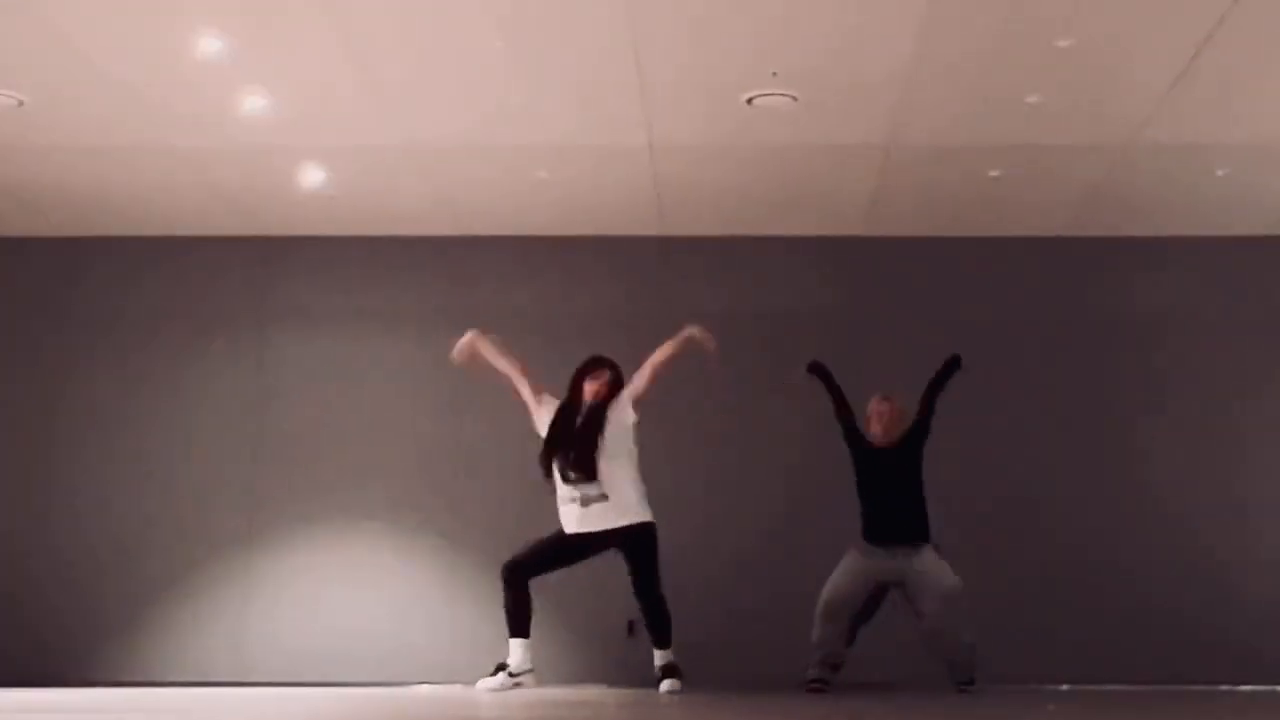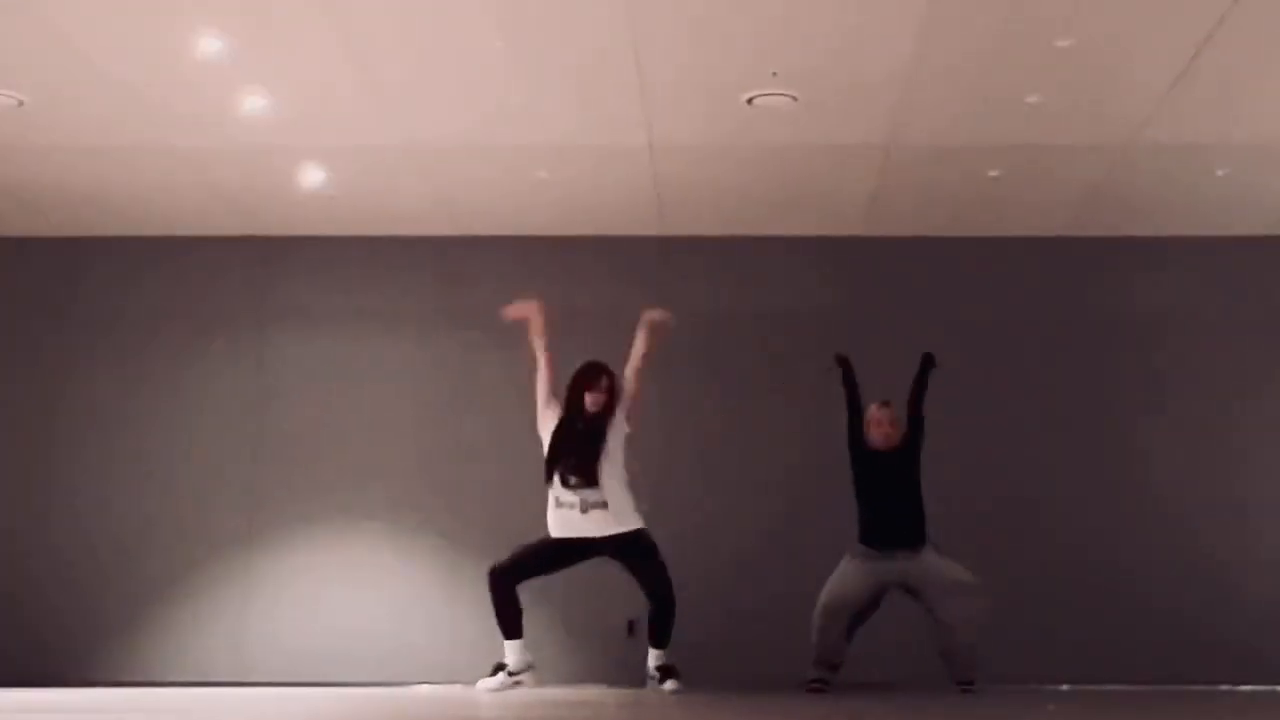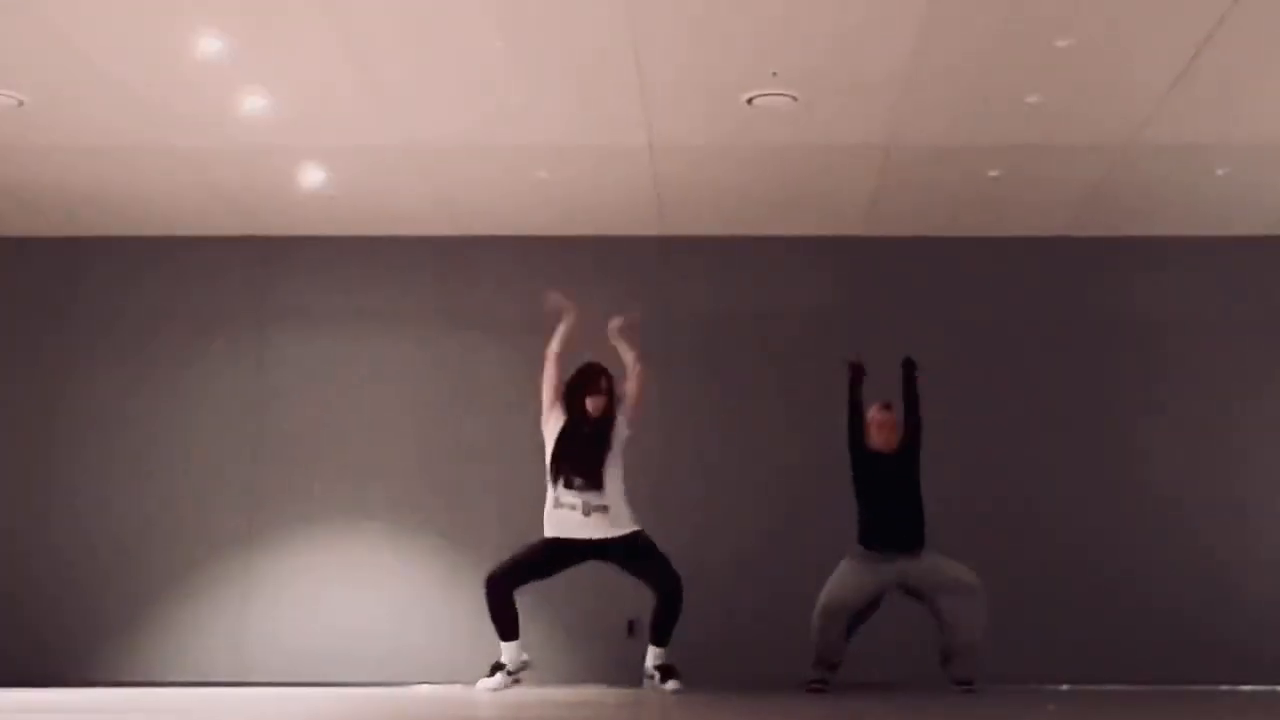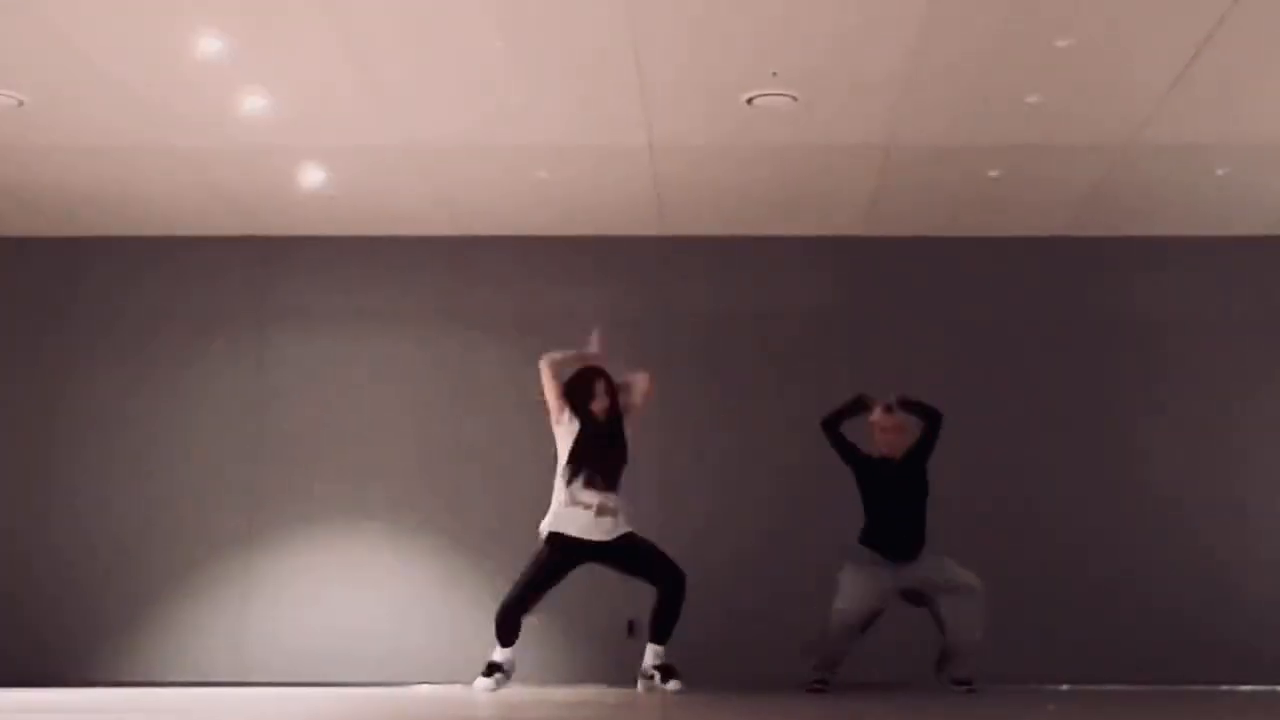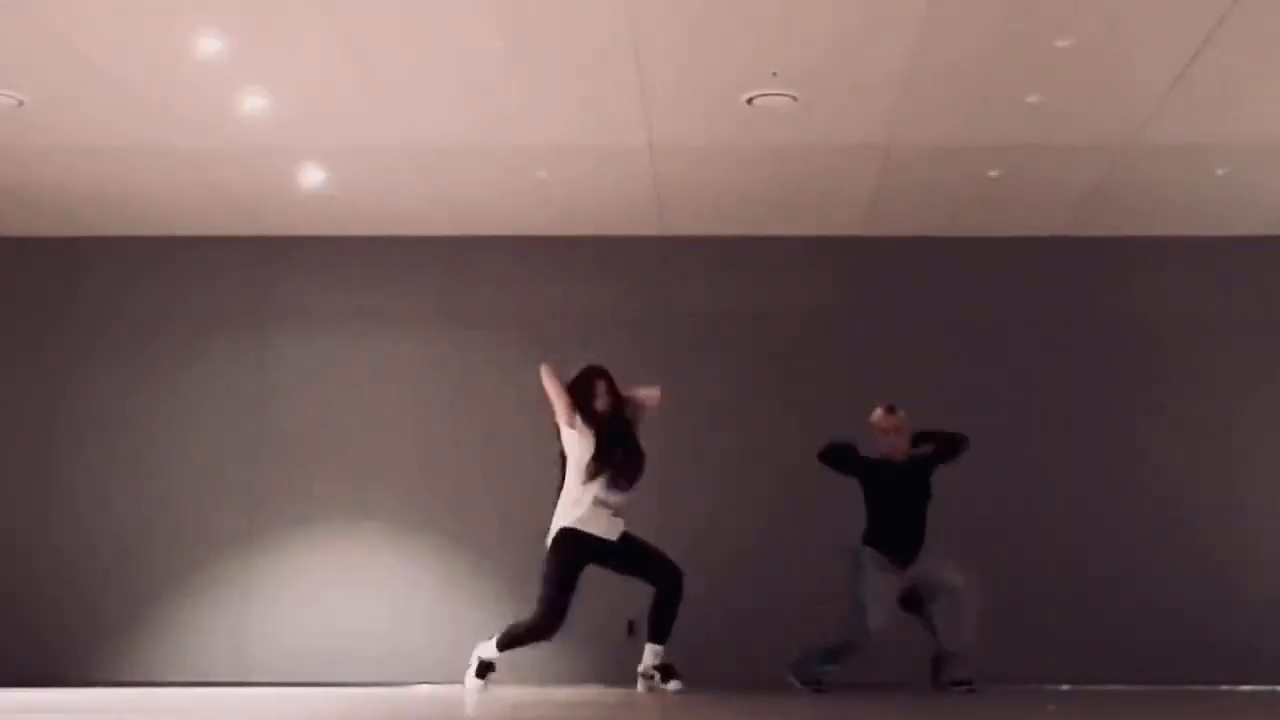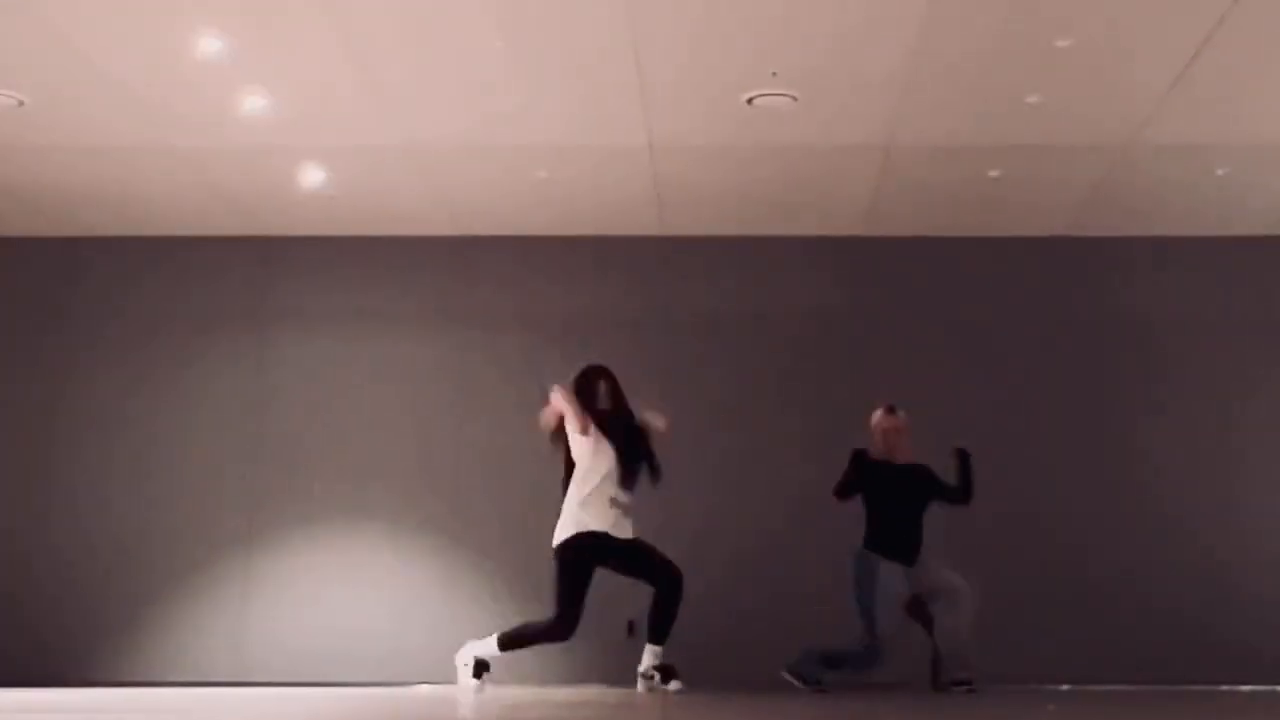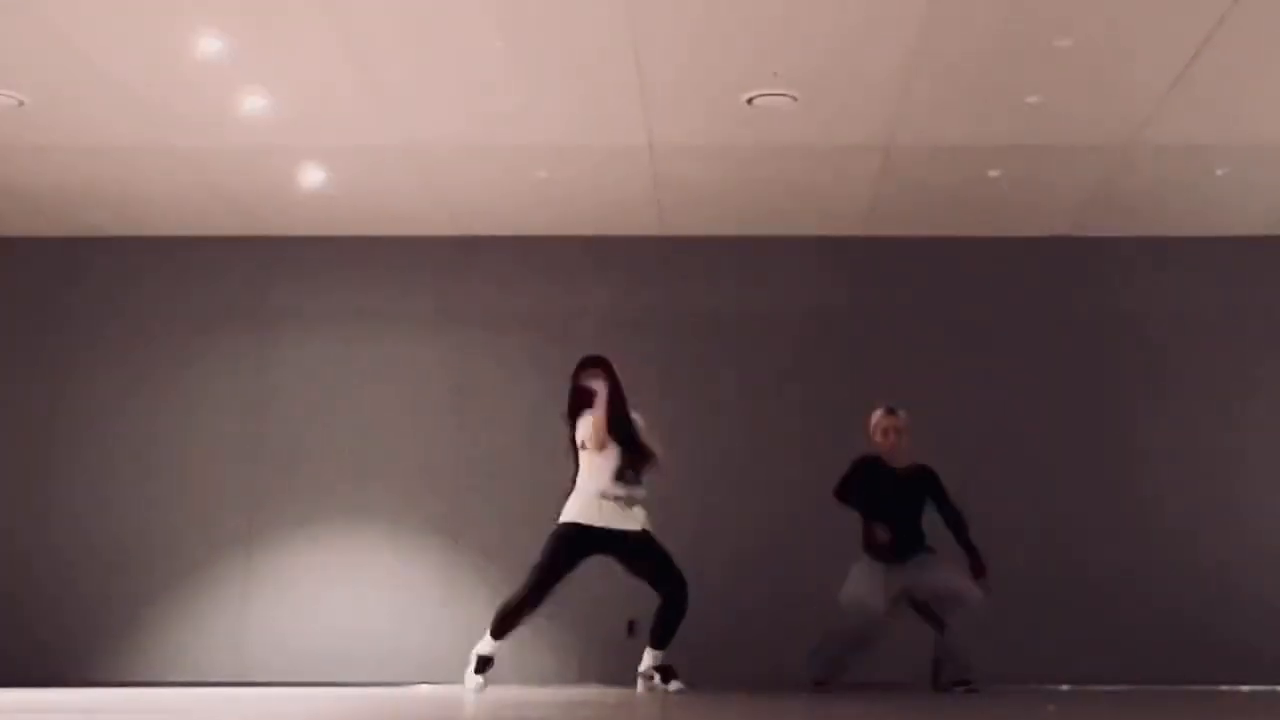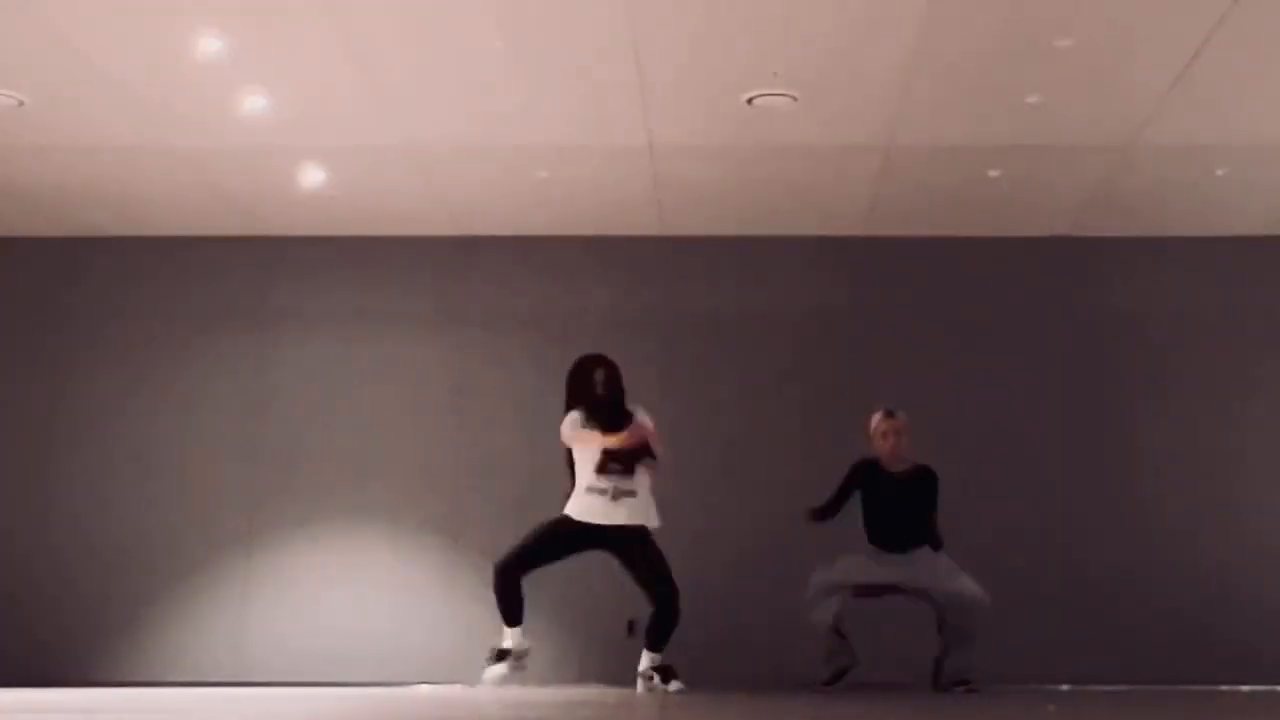
dt=0.1s
person 1, frame 1
left shoulder: (618, 411)
right shoulder: (554, 414)
left elbow: (650, 368)
right elbow: (517, 375)
left wrist: (685, 336)
right wrist: (480, 342)
left hip: (628, 520)
right hip: (579, 527)
left knee: (647, 589)
right knee: (514, 570)
left ankle: (665, 664)
right ankle: (519, 665)
person 1, frame 2
left shoulder: (614, 423)
right shoulder: (554, 421)
left elbow: (634, 369)
right elbow: (543, 366)
left wrist: (645, 326)
right wrist: (535, 320)
left hip: (621, 530)
right hip: (567, 534)
left knee: (660, 590)
right knee: (500, 576)
left ankle: (657, 663)
right ankle: (516, 664)
person 1, frame 3
left shoulder: (615, 426)
right shoulder: (557, 423)
left elbow: (635, 373)
right elbow: (552, 360)
left wrist: (617, 337)
right wrist: (567, 321)
left hip: (617, 532)
right hip: (564, 535)
left knee: (670, 586)
right knee: (498, 582)
left ankle: (656, 662)
right ankle: (512, 662)
person 1, frame 4
left shoulder: (615, 427)
right shoulder: (566, 423)
left elbow: (642, 383)
right elbow: (548, 365)
left wrist: (604, 375)
right wrist: (582, 358)
left hip: (613, 533)
right hip: (566, 532)
left knee: (673, 579)
right knee: (518, 602)
left ankle: (652, 666)
right ankle: (501, 660)
person 1, frame 5
left shoulder: (621, 426)
right shoulder: (574, 424)
left elbow: (652, 397)
right elbow: (547, 374)
left wrist: (615, 396)
right wrist: (584, 385)
left hip: (610, 534)
right hip: (573, 532)
left knee: (671, 579)
right knee: (548, 619)
left ankle: (651, 666)
right ankle: (487, 654)
person 1, frame 6
left shoulder: (626, 427)
right shoulder: (583, 428)
right elbow: (559, 395)
left hip: (616, 535)
right hip: (580, 532)
left knee: (671, 581)
right knee: (563, 625)
left ankle: (651, 667)
right ankle: (479, 653)
person 1, frame 7
left shoulder: (629, 423)
right shoulder: (587, 420)
right elbow: (597, 440)
right wrist: (599, 394)
left hip: (628, 527)
right hip: (582, 523)
left knee: (676, 588)
right knee: (533, 591)
left ankle: (651, 667)
right ankle: (486, 649)
person 1, frame 8
left shoulder: (635, 417)
right shoulder: (577, 421)
right elbow: (602, 442)
left hip: (630, 526)
right hip: (581, 518)
left knee: (667, 598)
right knee: (507, 569)
left ankle: (651, 669)
right ankle: (512, 647)
person 2, frame 1
left shoulder: (911, 446)
right shoulder: (862, 452)
left elbow: (927, 408)
right elbow: (844, 414)
left wrist: (947, 371)
right wrist: (825, 377)
left hip: (915, 551)
right hip: (871, 551)
left knee: (946, 592)
right knee: (833, 601)
left ankle: (962, 670)
right ankle: (822, 670)
person 2, frame 2
left shoulder: (909, 453)
right shoulder: (862, 457)
left elbow: (917, 412)
right elbow: (853, 416)
left wrist: (924, 372)
right wrist: (847, 375)
left hip: (917, 556)
right hip: (870, 556)
left knee: (961, 586)
right knee: (831, 603)
left ankle: (961, 670)
right ankle: (823, 670)
person 2, frame 3
left shoulder: (908, 455)
right shoulder: (862, 459)
left elbow: (914, 415)
right elbow: (854, 418)
left wrist: (909, 376)
right wrist: (855, 381)
left hip: (916, 558)
right hip: (869, 557)
left knee: (967, 588)
right knee: (831, 604)
left ankle: (960, 669)
right ankle: (823, 670)
person 2, frame 4
left shoulder: (916, 459)
right shoulder: (866, 465)
left elbow: (934, 419)
right elbow: (829, 426)
left wrist: (909, 402)
right wrist: (856, 407)
left hip: (916, 560)
right hip: (874, 559)
left knee: (968, 589)
right knee: (846, 615)
left ankle: (956, 670)
right ankle: (821, 673)
person 2, frame 5
left shoulder: (920, 465)
right shoulder: (869, 467)
left elbow: (958, 443)
right elbow: (826, 456)
left wrist: (925, 438)
left hip: (911, 563)
right hip: (876, 561)
right knee: (866, 627)
left ankle: (951, 672)
right ankle: (808, 671)
person 2, frame 6
left shoulder: (920, 473)
right shoulder: (867, 464)
left elbow: (961, 496)
right elbow: (842, 492)
left wrist: (964, 464)
left hip: (910, 564)
right hip: (877, 562)
left knee: (956, 594)
right knee: (877, 640)
left ankle: (950, 673)
right ankle: (806, 668)
person 2, frame 7
left shoulder: (924, 475)
right shoulder: (868, 466)
left elbow: (950, 515)
right elbow: (842, 493)
left wrist: (972, 553)
right wrist: (872, 520)
left hip: (916, 560)
right hip: (877, 563)
left knee: (966, 597)
right knee: (862, 609)
left ankle: (950, 674)
right ankle: (822, 670)
person 2, frame 8
left shoulder: (924, 476)
right shoulder: (865, 470)
left elbow: (929, 518)
right elbow: (834, 505)
left wrist: (937, 549)
right wrist: (819, 512)
left hip: (920, 556)
right hip: (877, 559)
left knee: (971, 600)
right knee: (823, 584)
left ankle: (950, 672)
right ankle: (839, 659)
